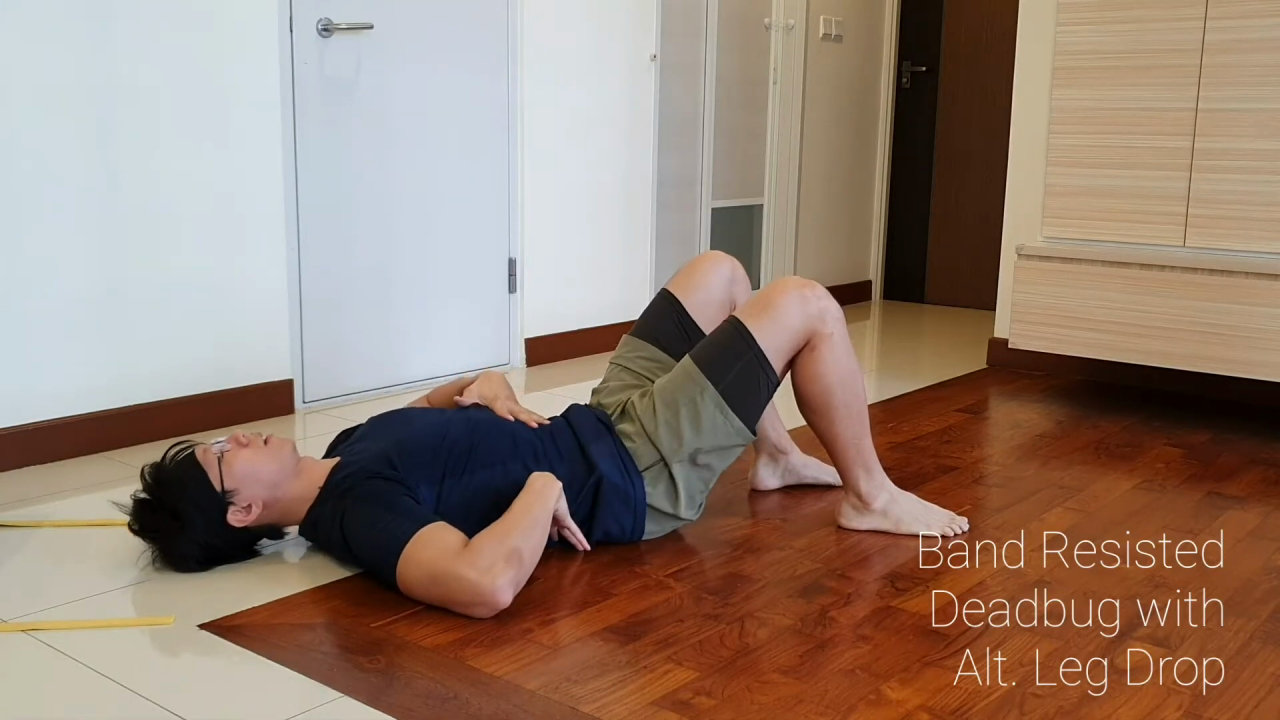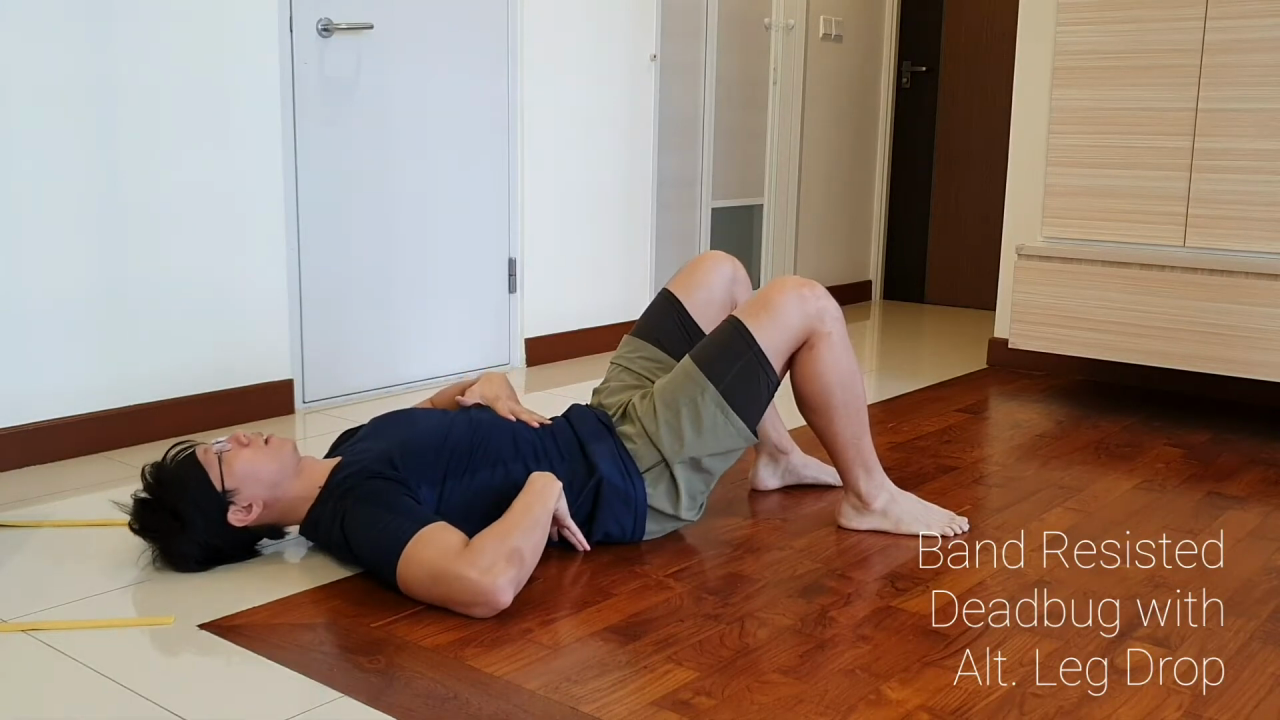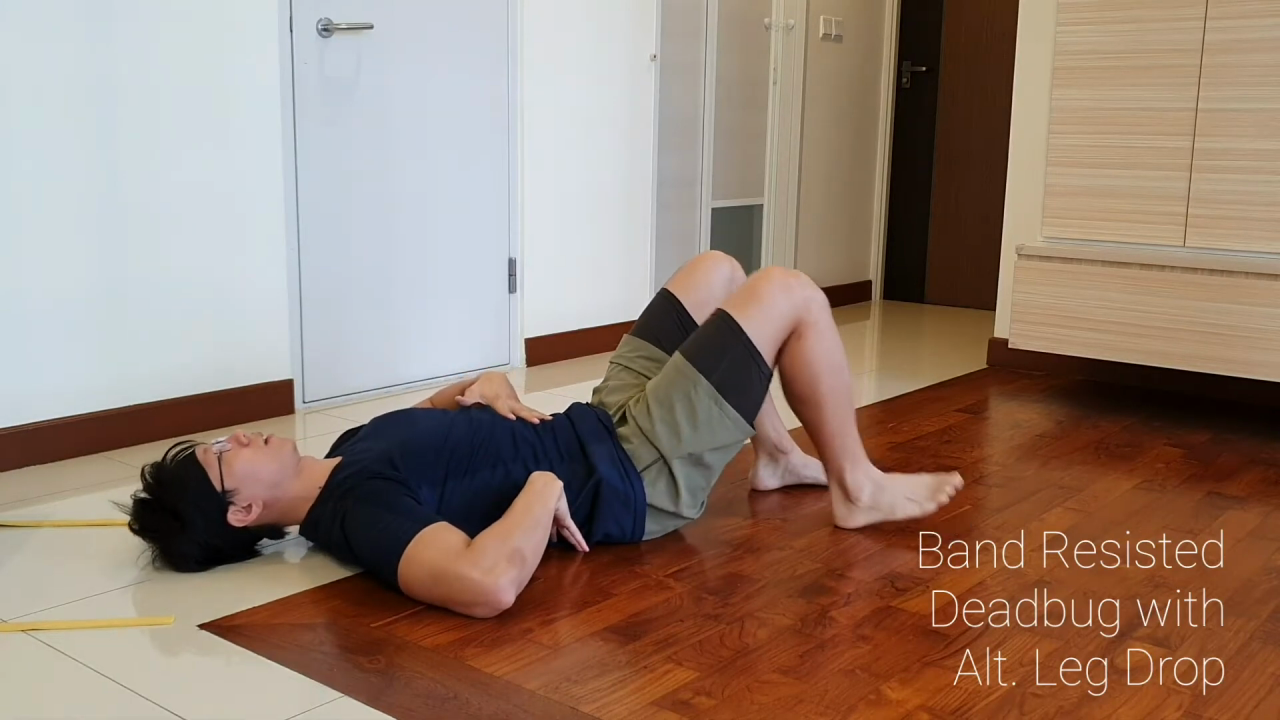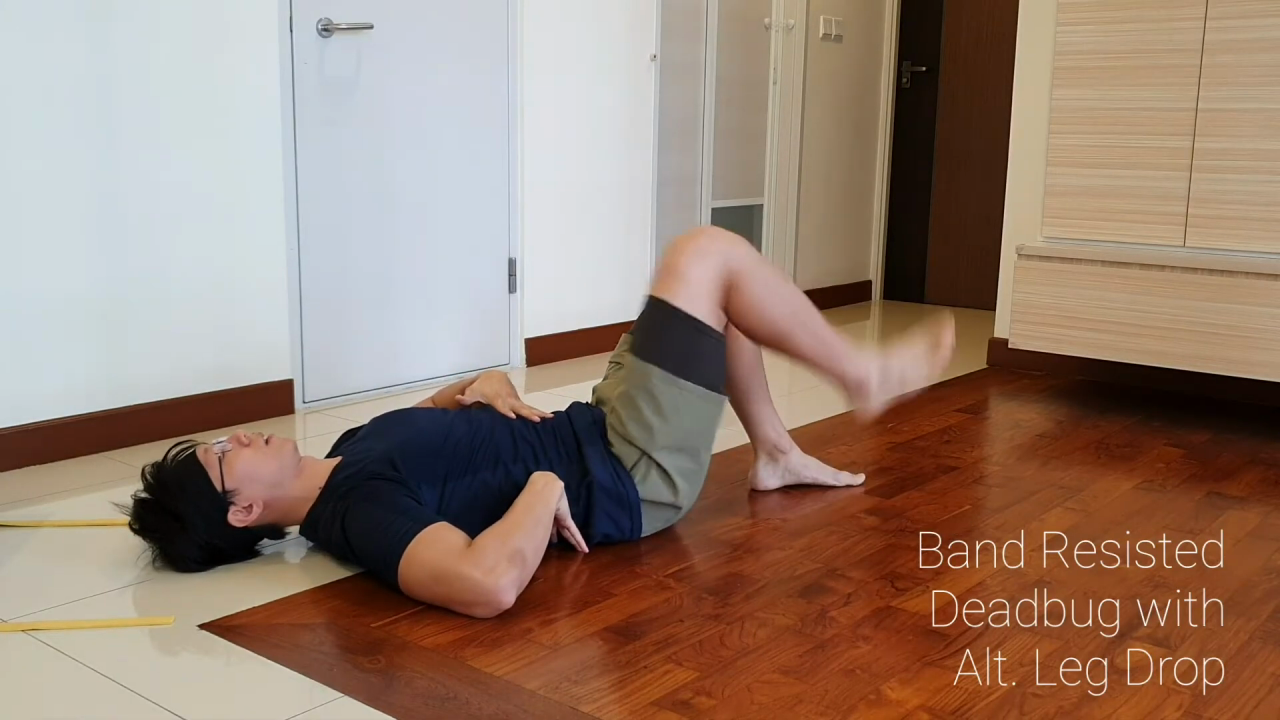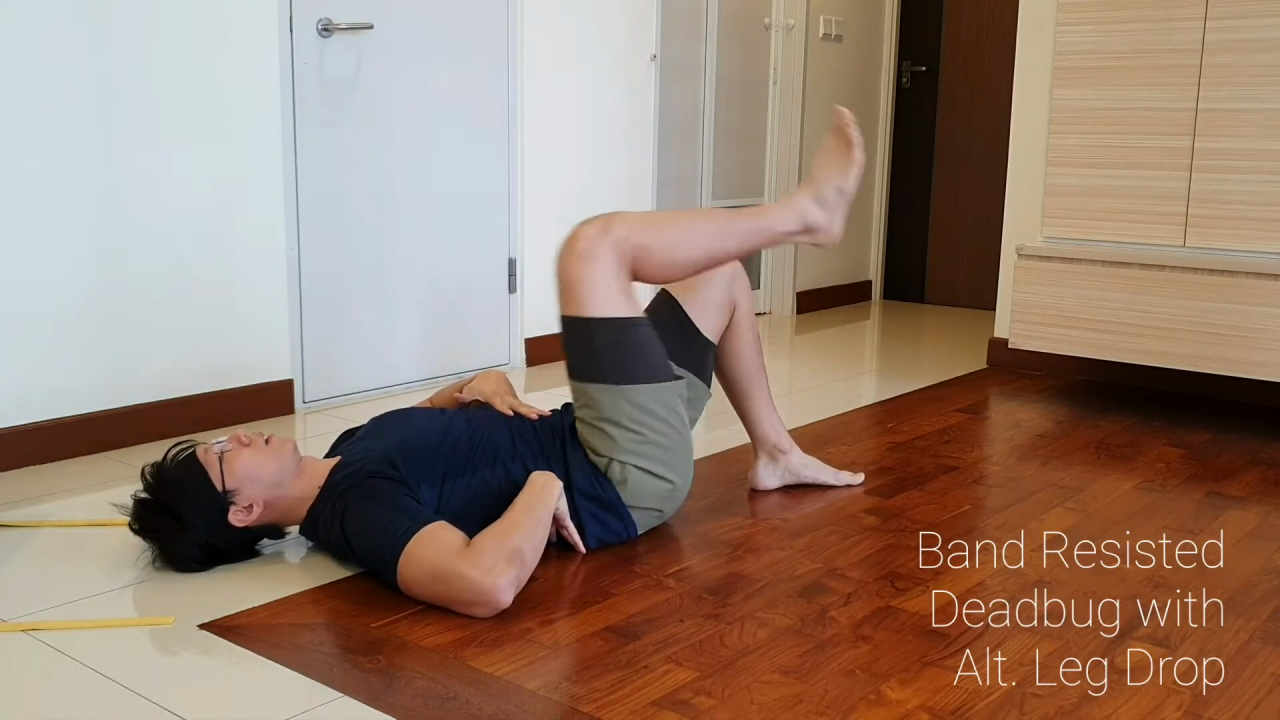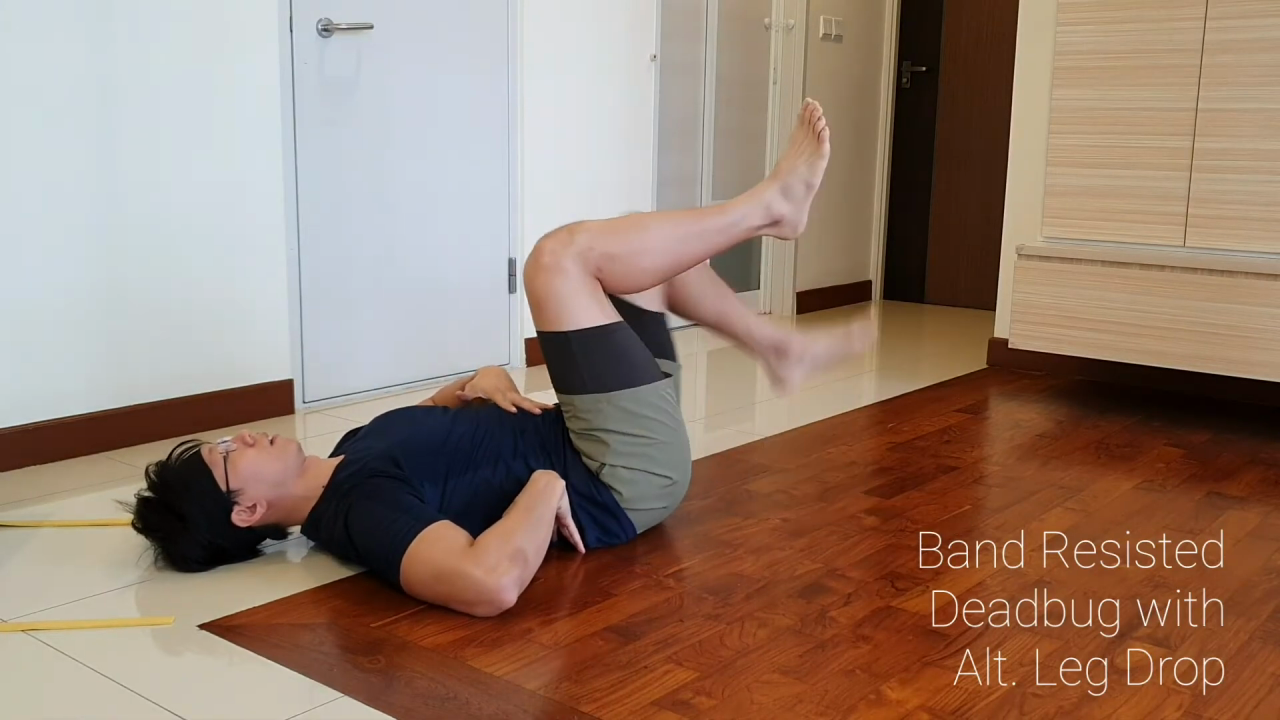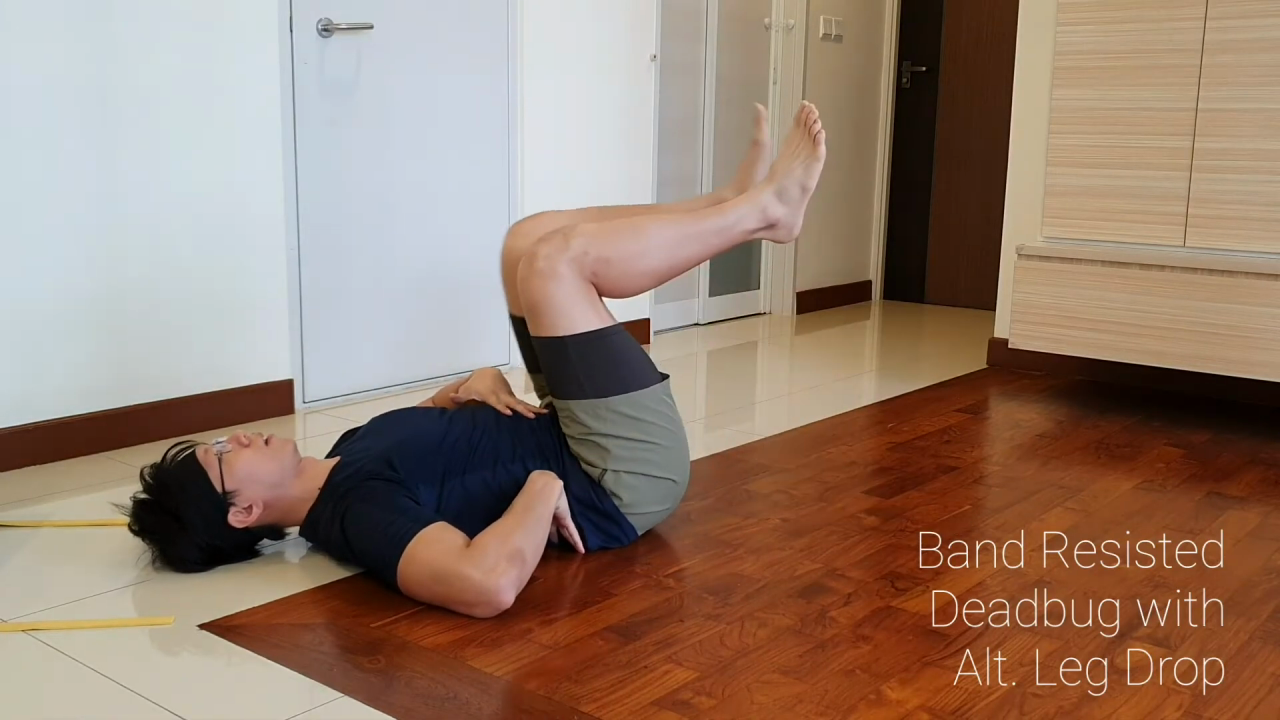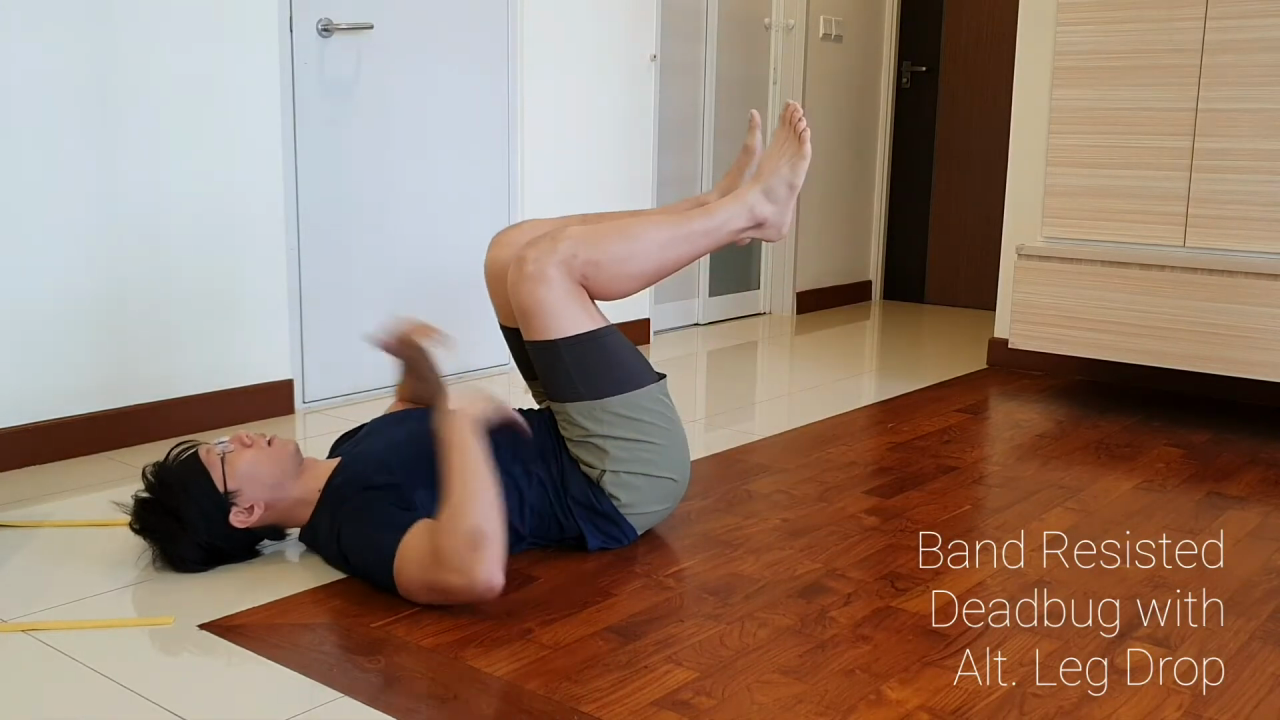
dt=0.3s
person 1, frame 1
left shoulder: (347, 452)
right shoulder: (355, 509)
right elbow: (484, 584)
left wrist: (478, 385)
right wrist: (542, 485)
left hip: (603, 423)
right hip: (639, 472)
left knee: (720, 270)
right knee: (806, 304)
left ankle: (778, 457)
right ankle: (872, 496)
person 1, frame 2
left shoulder: (350, 453)
right shoulder: (357, 510)
right elbow: (486, 583)
left wrist: (479, 388)
right wrist: (542, 486)
left hip: (605, 421)
right hip: (641, 474)
left knee: (720, 270)
right knee: (807, 305)
left ankle: (778, 456)
right ankle: (872, 496)
person 1, frame 3
left shoulder: (348, 453)
right shoulder: (356, 510)
right elbow: (486, 585)
left wrist: (477, 388)
right wrist: (544, 484)
left hip: (605, 423)
right hip: (641, 474)
left knee: (718, 271)
right knee: (787, 291)
left ankle: (779, 455)
right ankle: (858, 486)
person 1, frame 4
left shoulder: (351, 453)
right shoulder: (358, 510)
right elbow: (488, 585)
left wrist: (478, 387)
right wrist: (547, 483)
left hip: (595, 424)
right hip: (636, 475)
left knee: (717, 282)
right knee: (706, 251)
left ankle: (777, 454)
right ankle: (864, 371)
person 1, frame 5
left shoulder: (348, 454)
right shoulder: (356, 509)
right elbow: (486, 585)
left wrist: (474, 387)
right wrist: (545, 483)
left hip: (573, 435)
right hip: (630, 481)
left knee: (719, 271)
right knee: (597, 242)
left ankle: (774, 452)
right ankle: (804, 214)
person 1, frame 6
left shoulder: (354, 454)
right shoulder: (362, 508)
right elbow: (490, 585)
left wrist: (475, 384)
right wrist: (548, 482)
left hip: (576, 449)
right hip: (628, 481)
left knee: (647, 256)
right knee: (559, 256)
left ankle: (782, 347)
right ankle: (770, 204)
person 1, frame 7
left shoulder: (349, 454)
right shoulder: (357, 512)
right elbow: (487, 586)
left wrist: (470, 385)
right wrist: (544, 486)
left hip: (571, 443)
right hip: (628, 480)
left knee: (532, 239)
right knee: (554, 258)
left ankle: (737, 204)
right ankle: (764, 208)
person 1, frame 8
left shoulder: (350, 456)
right shoulder: (356, 521)
left elbow: (417, 412)
right elbow: (476, 571)
left wrist: (416, 364)
right wrist: (459, 420)
left hip: (557, 442)
right hip: (629, 482)
left knee: (517, 250)
right knee: (541, 267)
left ankle: (723, 205)
right ankle: (752, 208)
